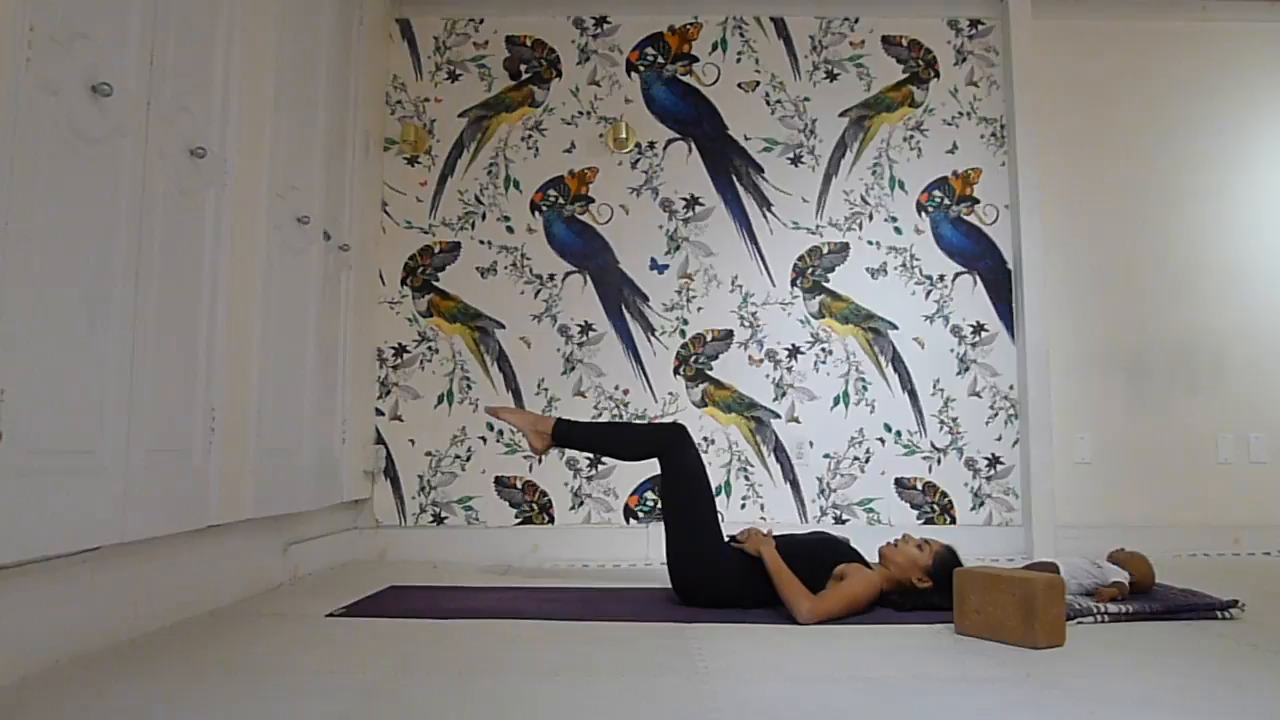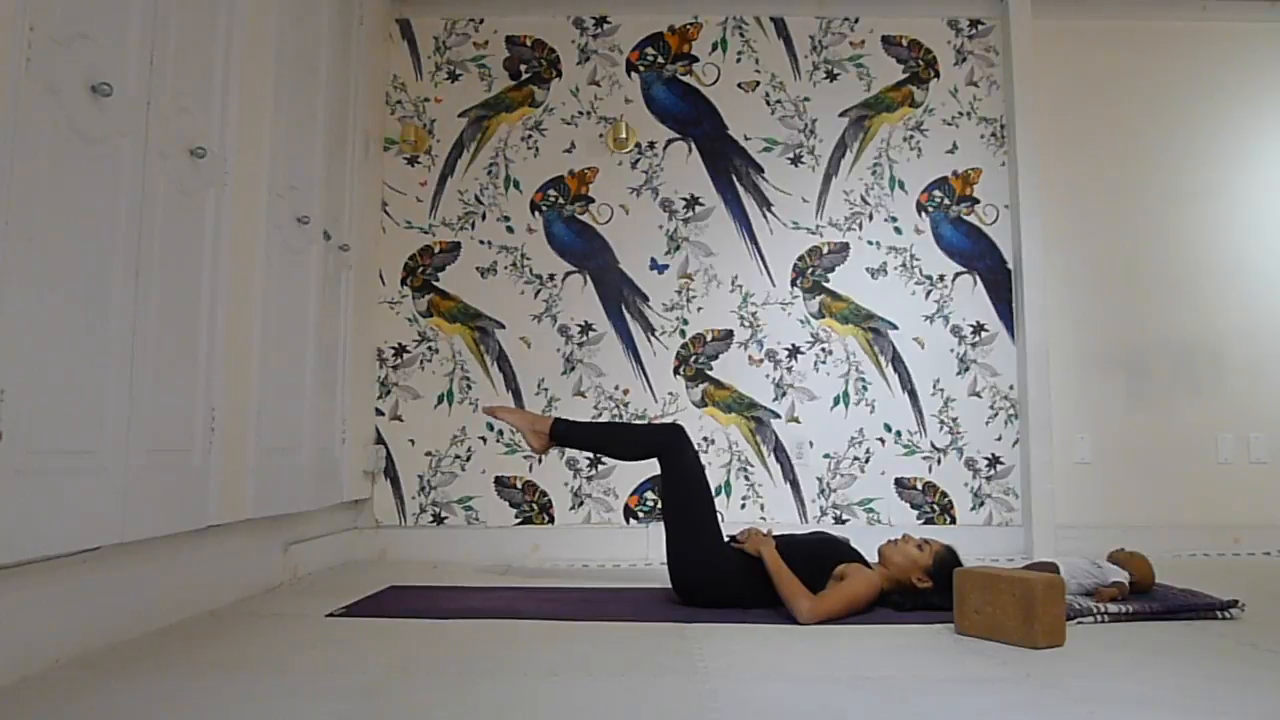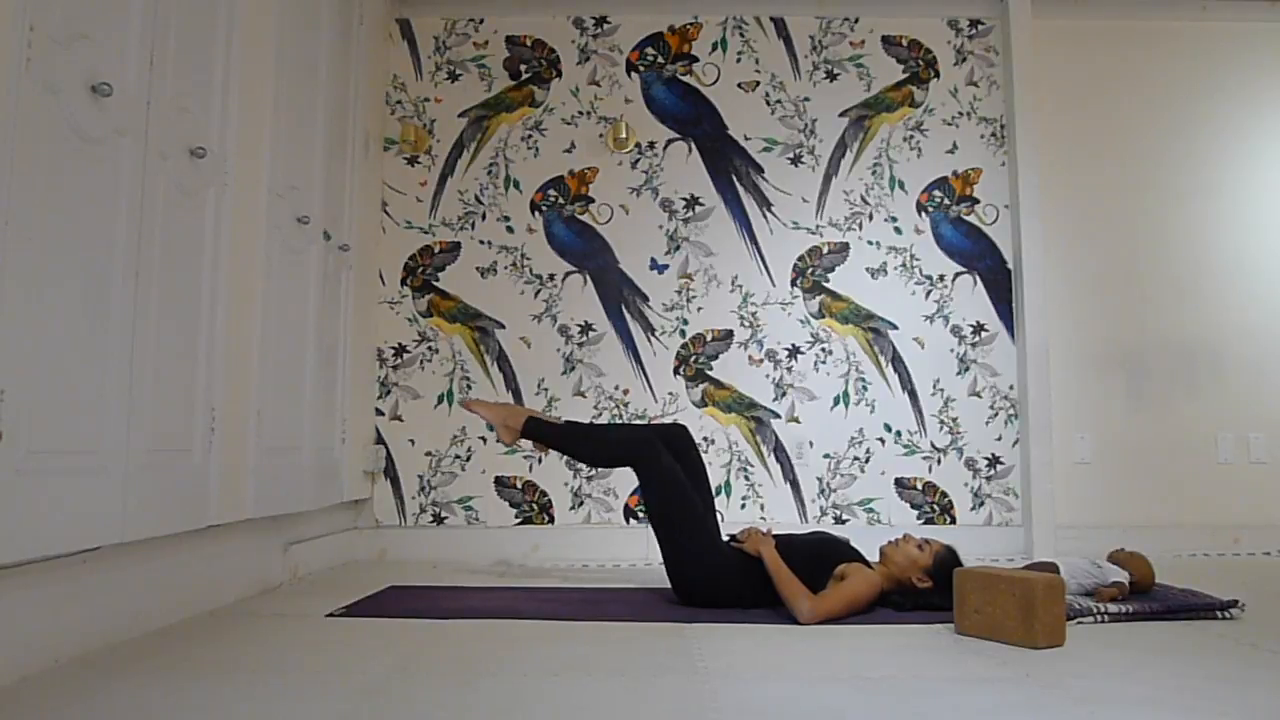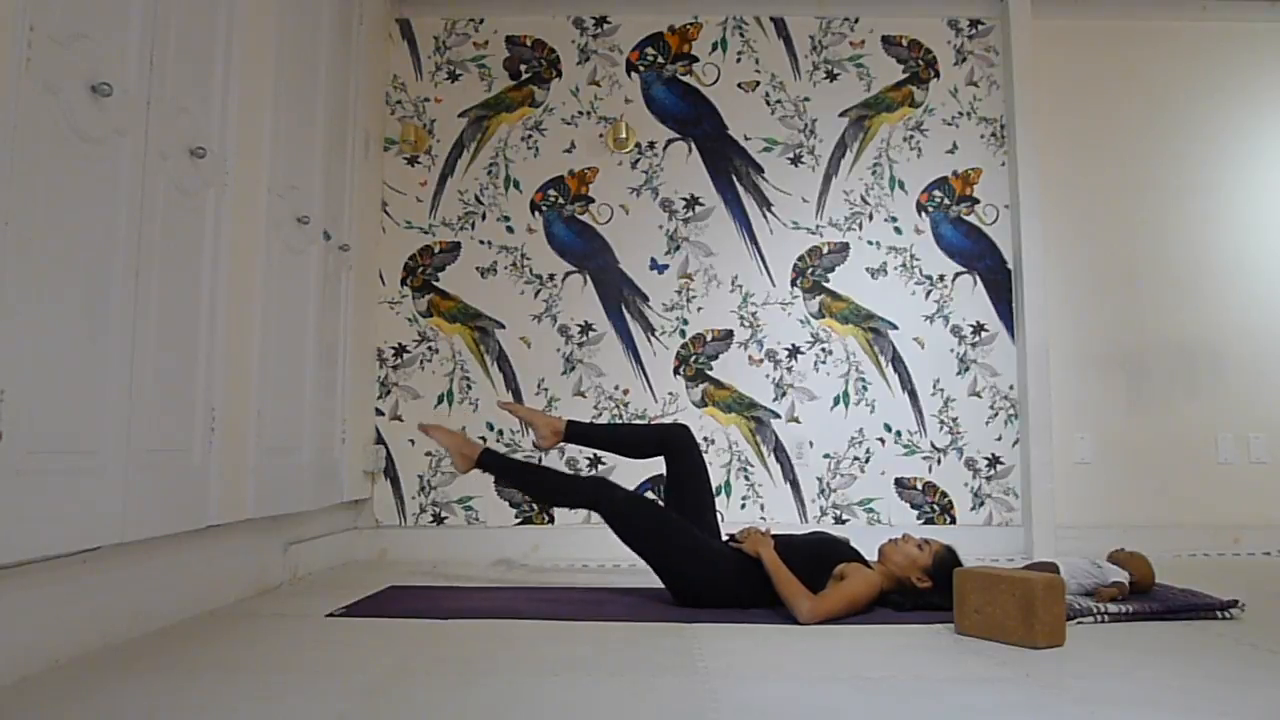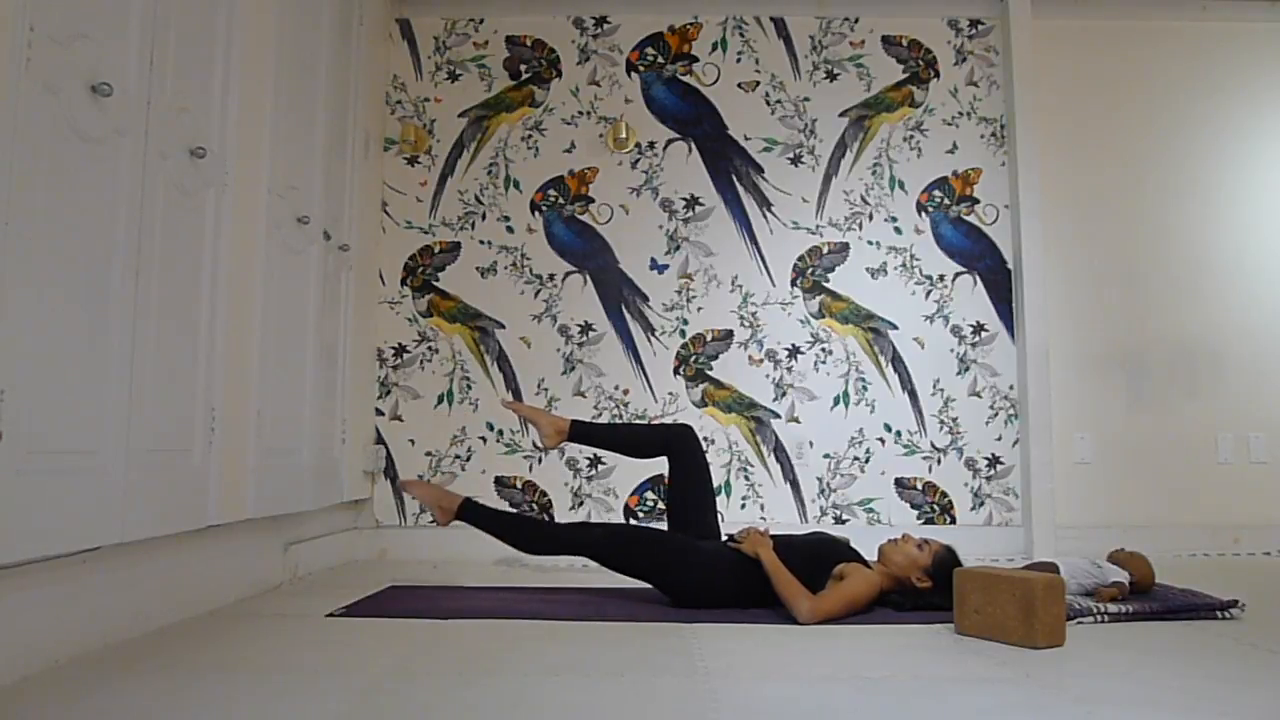
dt=0.5s
person 1, frame 1
left shoulder: (868, 585)
right shoulder: (861, 570)
left elbow: (807, 609)
left wrist: (766, 551)
right wrist: (762, 540)
left hip: (712, 577)
right hip: (720, 565)
left knee: (673, 439)
right knee: (672, 440)
left ankle: (551, 429)
right ankle: (553, 433)
person 1, frame 2
left shoulder: (866, 586)
right shoulder: (859, 569)
left elbow: (807, 610)
left wrist: (767, 551)
right wrist: (762, 539)
left hip: (712, 576)
right hip: (721, 564)
left knee: (672, 440)
right knee: (671, 439)
left ankle: (550, 429)
right ankle: (552, 432)
person 1, frame 3
left shoulder: (868, 585)
right shoulder: (860, 568)
left elbow: (808, 610)
left wrist: (766, 551)
right wrist: (761, 540)
left hip: (713, 578)
right hip: (719, 560)
left knee: (646, 451)
right knee: (674, 437)
left ankle: (521, 427)
right ankle: (554, 428)
person 1, frame 4
left shoulder: (867, 586)
right shoulder: (859, 568)
left elbow: (808, 609)
left wrist: (765, 551)
right wrist: (759, 539)
left hip: (714, 578)
right hip: (718, 557)
left knee: (599, 491)
right knee: (677, 438)
left ankle: (478, 457)
right ankle: (560, 430)
person 1, frame 5
left shoulder: (865, 586)
right shoulder: (857, 565)
left elbow: (807, 610)
left wrist: (764, 552)
right wrist: (760, 539)
left hip: (710, 579)
right hip: (712, 555)
left knee: (581, 535)
right knee: (680, 438)
left ankle: (459, 507)
right ankle: (564, 430)
